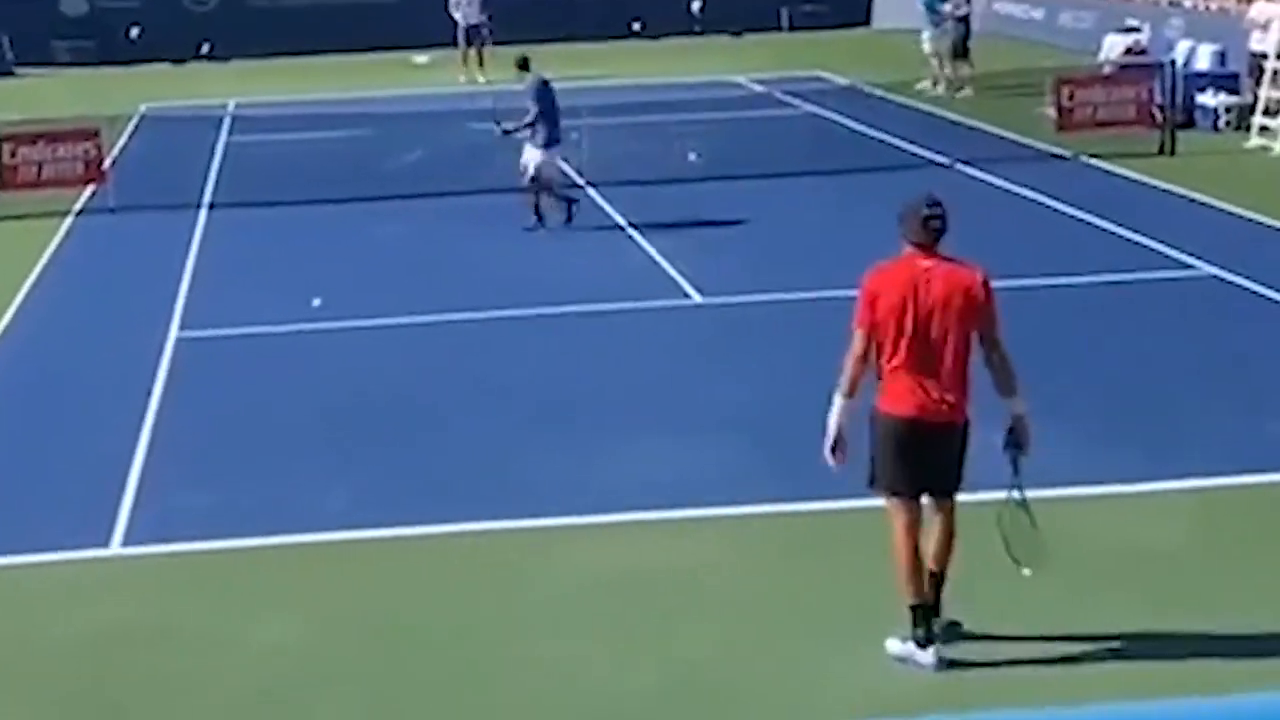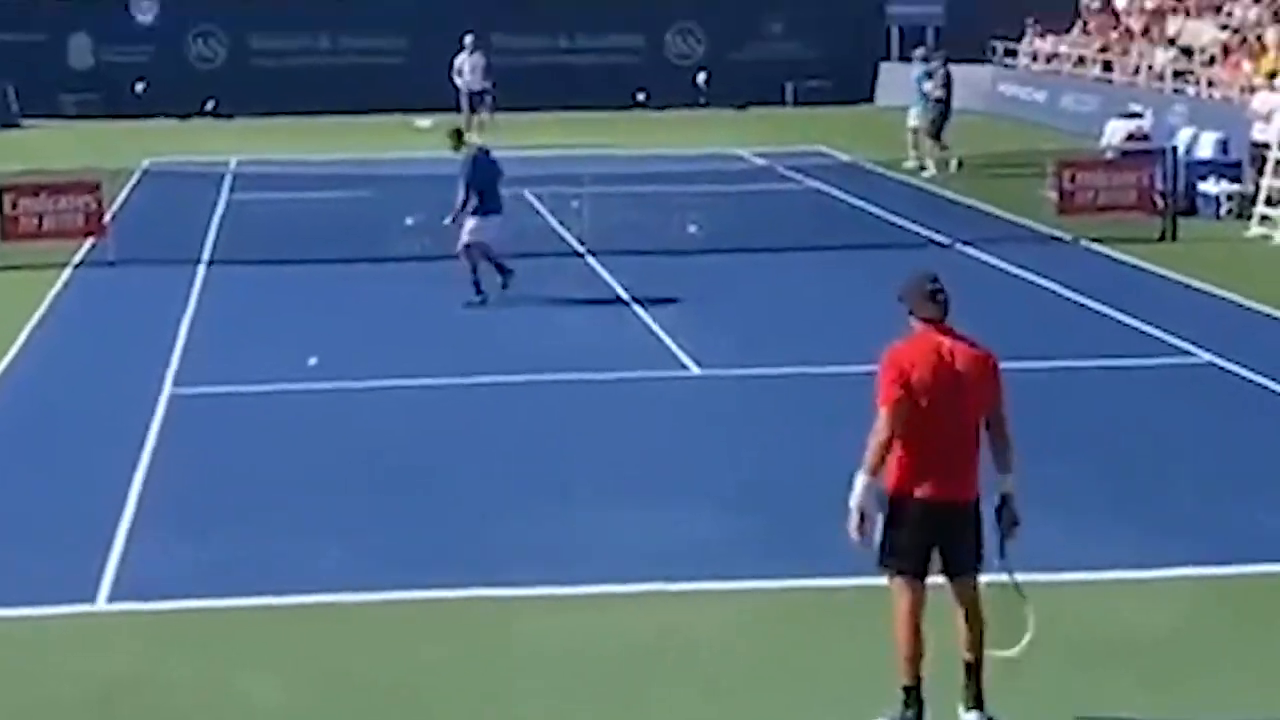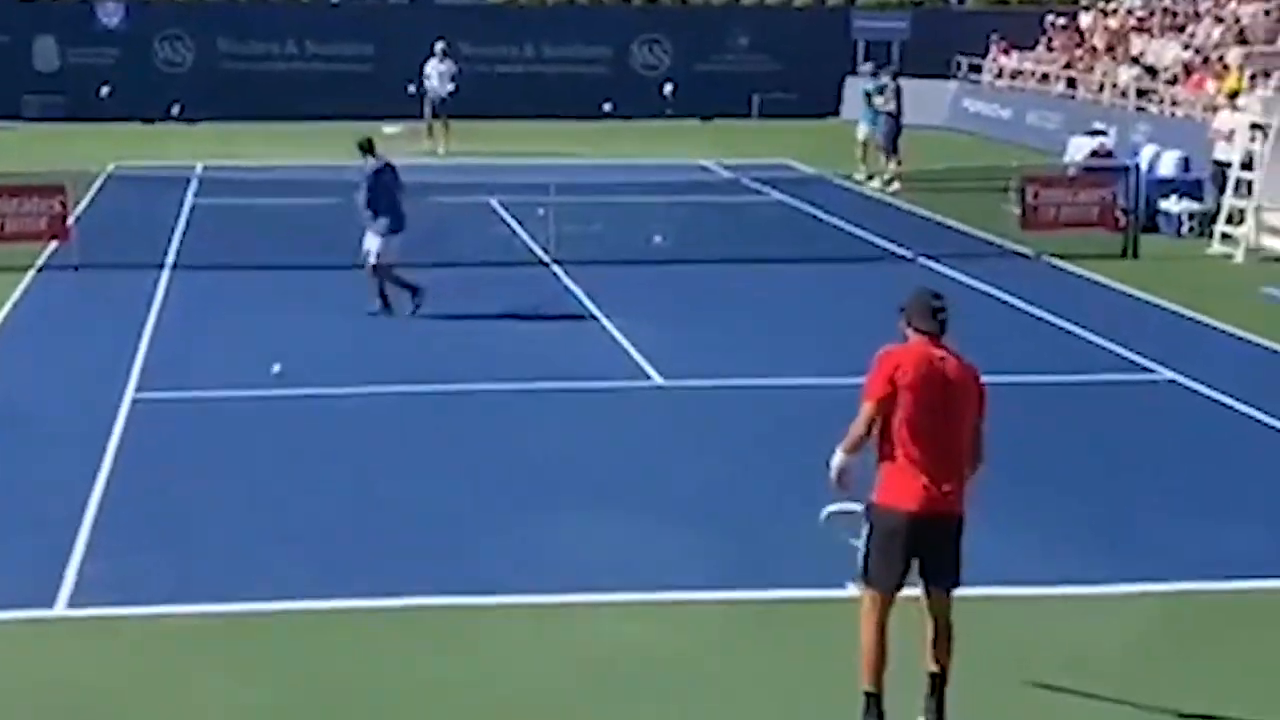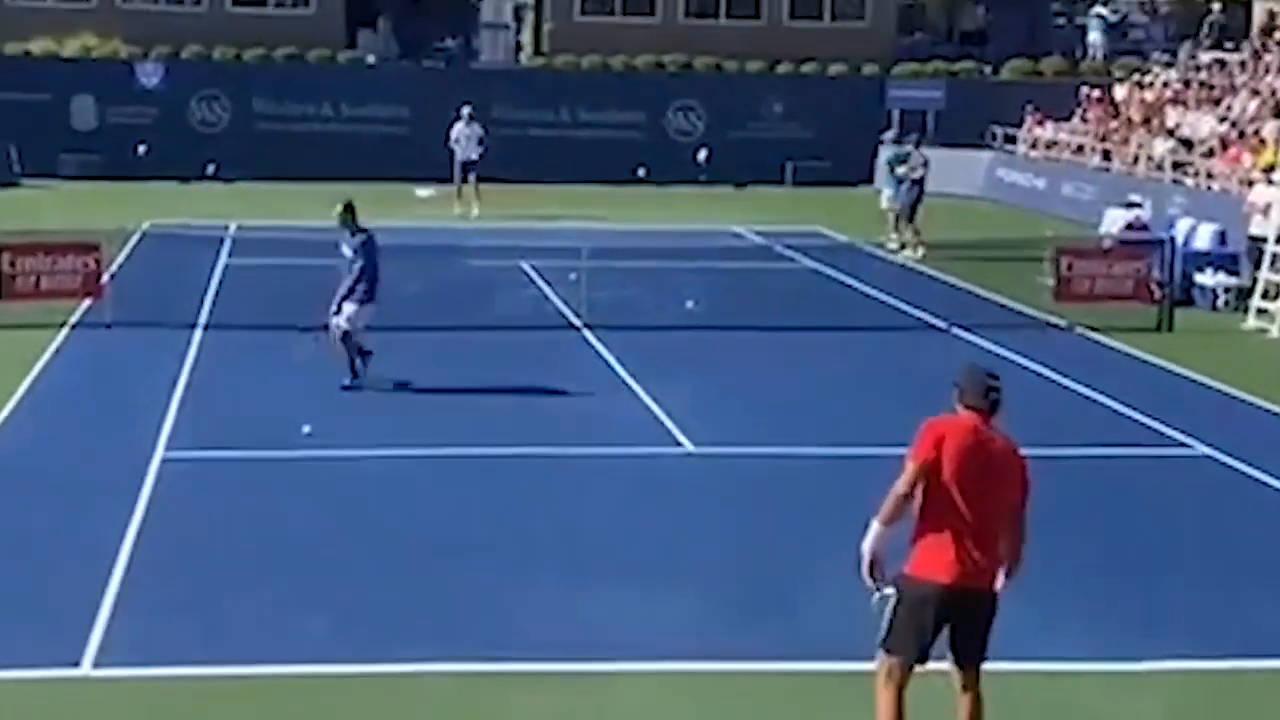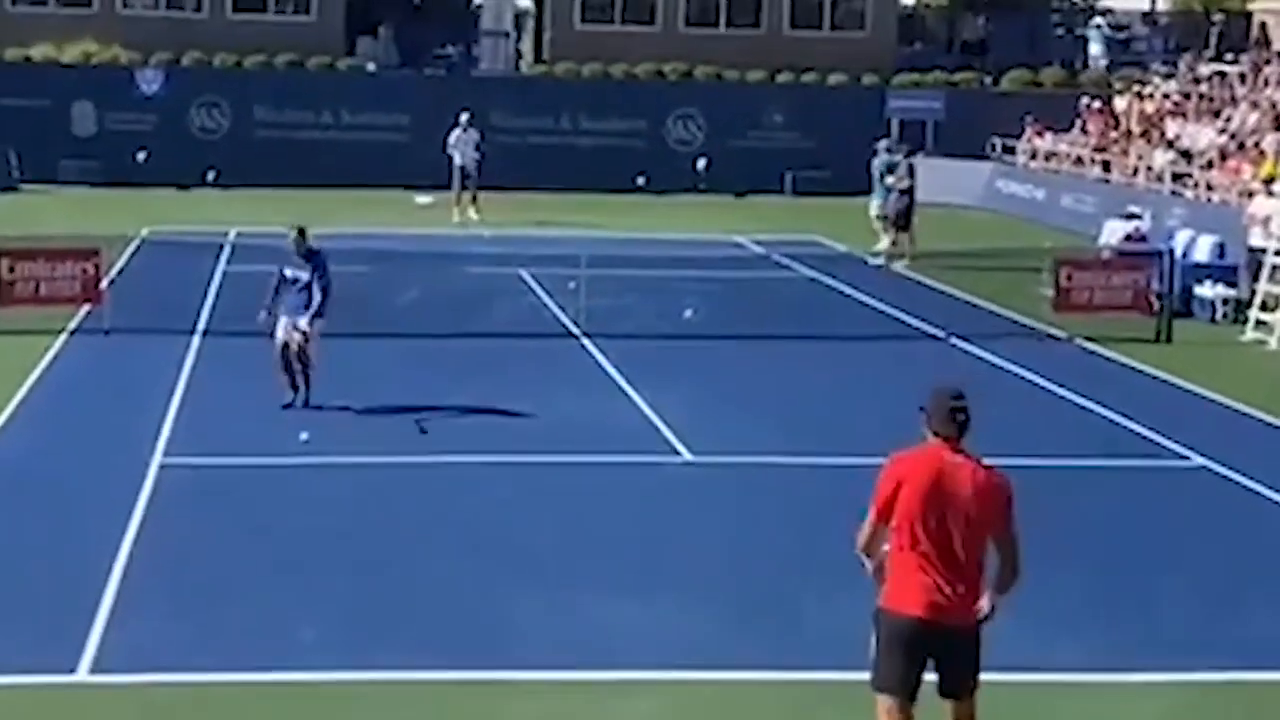
dt=0.4s
person 1, frame 1
left shoulder: (880, 279)
right shoulder: (971, 281)
left elbow: (859, 356)
right elbow: (994, 355)
left wrist: (835, 419)
right wrist: (1017, 413)
left hip: (896, 415)
right hip: (949, 416)
left knee: (905, 521)
right knee: (944, 511)
left ankle: (922, 637)
right ankle: (932, 613)
person 1, frame 2
left shoulder: (901, 357)
right shoulder: (981, 359)
left elbow: (885, 435)
right elbow: (998, 435)
left wrist: (860, 493)
right wrist: (1006, 493)
left hip: (911, 496)
right hip: (963, 496)
left knee: (908, 599)
right knee: (967, 596)
person 1, frame 3
left shoulder: (893, 359)
right shoulder: (968, 374)
left elbow: (863, 428)
right elbow: (974, 456)
left wrist: (839, 459)
left hip: (897, 504)
right hip: (949, 507)
left knee: (874, 610)
right knee: (939, 610)
person 1, frame 4
left shoulder: (939, 429)
right shoulder: (1013, 457)
left elbow: (904, 492)
right elbow: (1015, 541)
left wrist: (872, 538)
left hip: (929, 576)
right hip: (980, 585)
left knee: (891, 675)
right knee: (969, 681)
person 1, frame 5
left shoulder: (901, 466)
right shoulder: (993, 482)
left elbow: (867, 541)
right elbow: (1010, 565)
left wrist: (873, 559)
right wrist: (989, 599)
left hip: (903, 610)
right hip: (961, 615)
